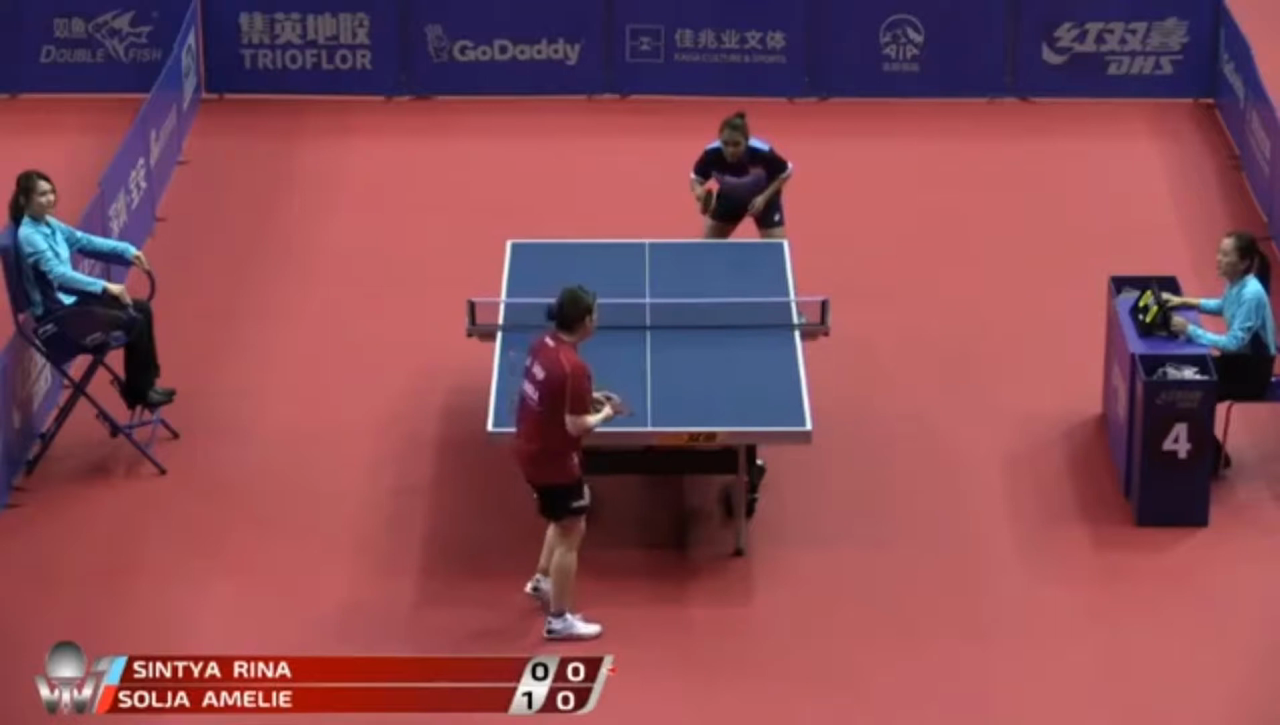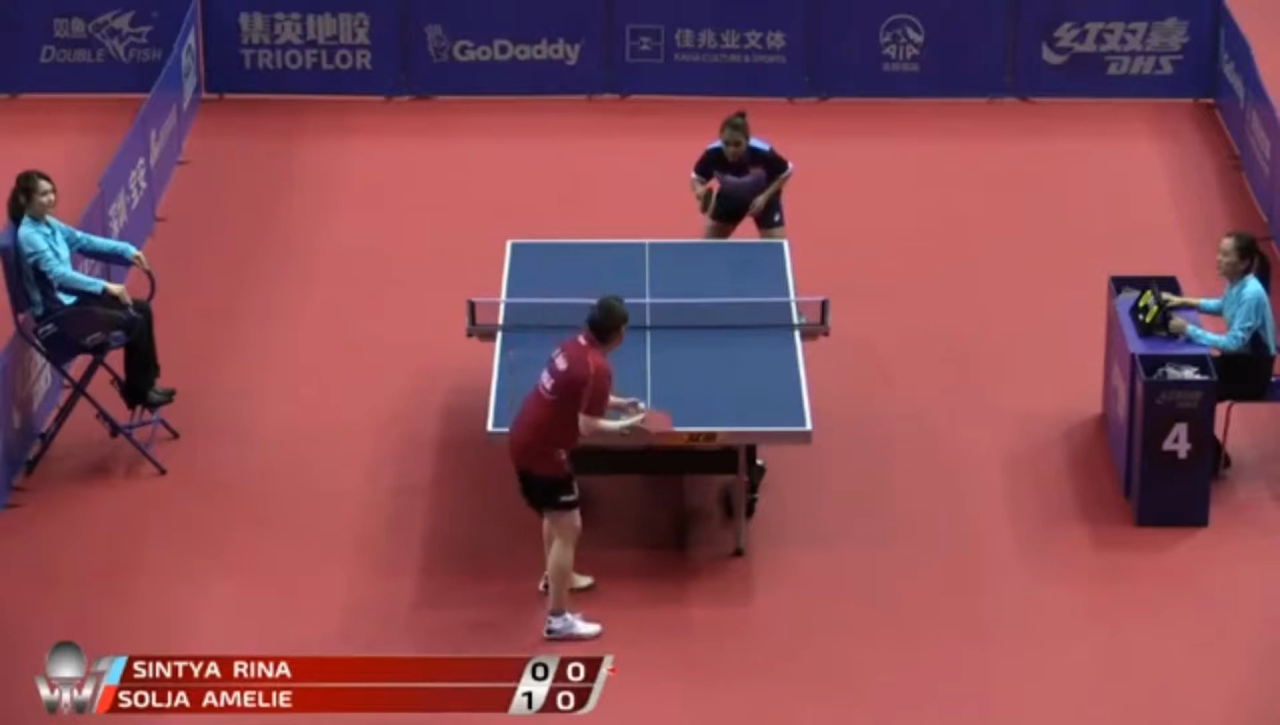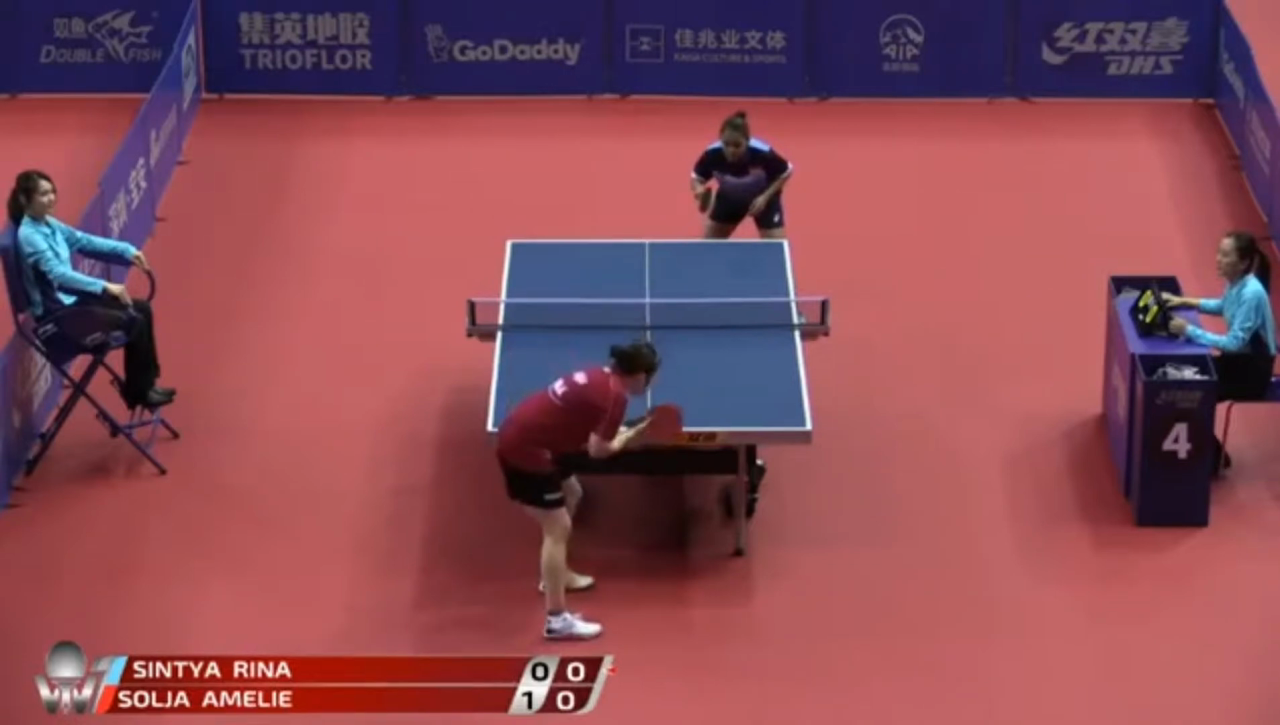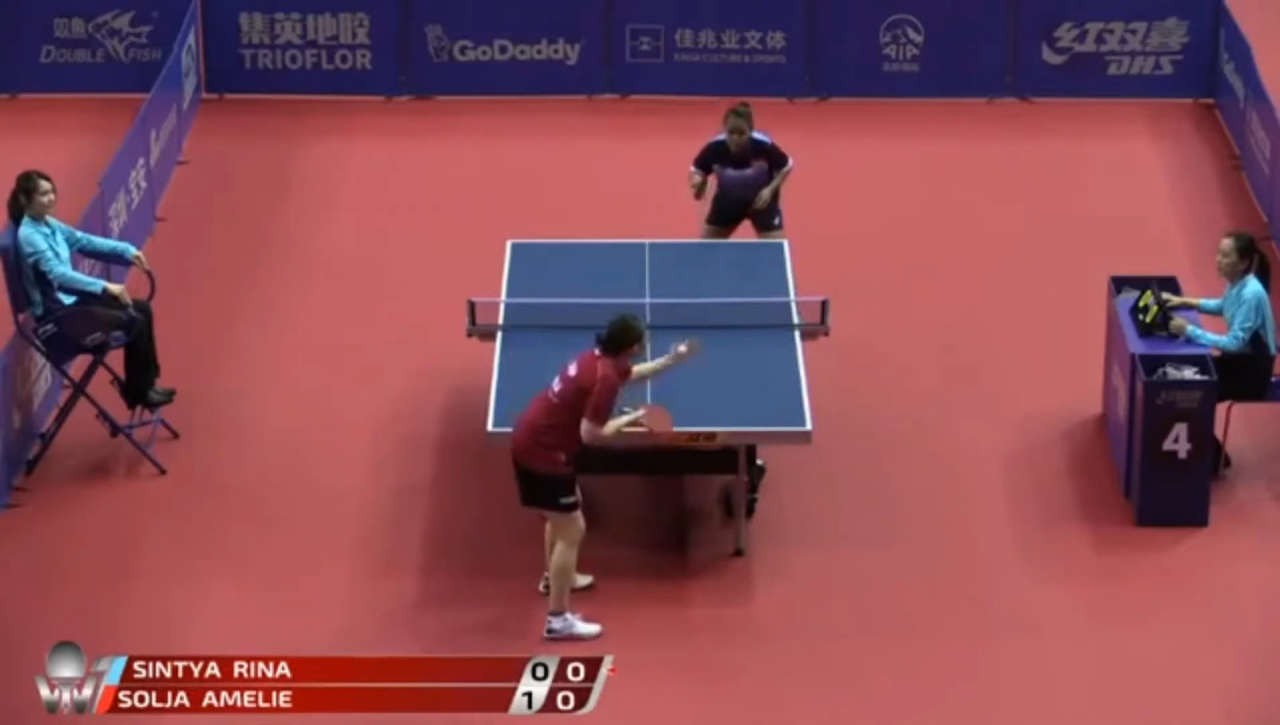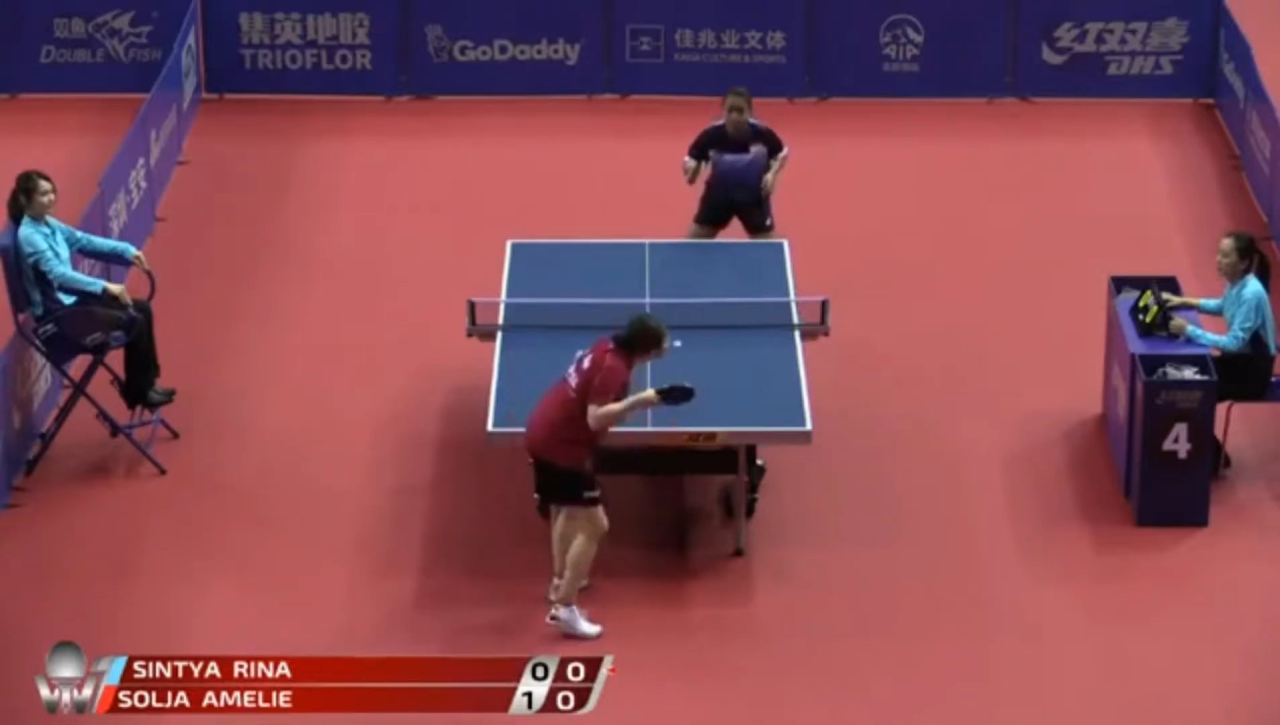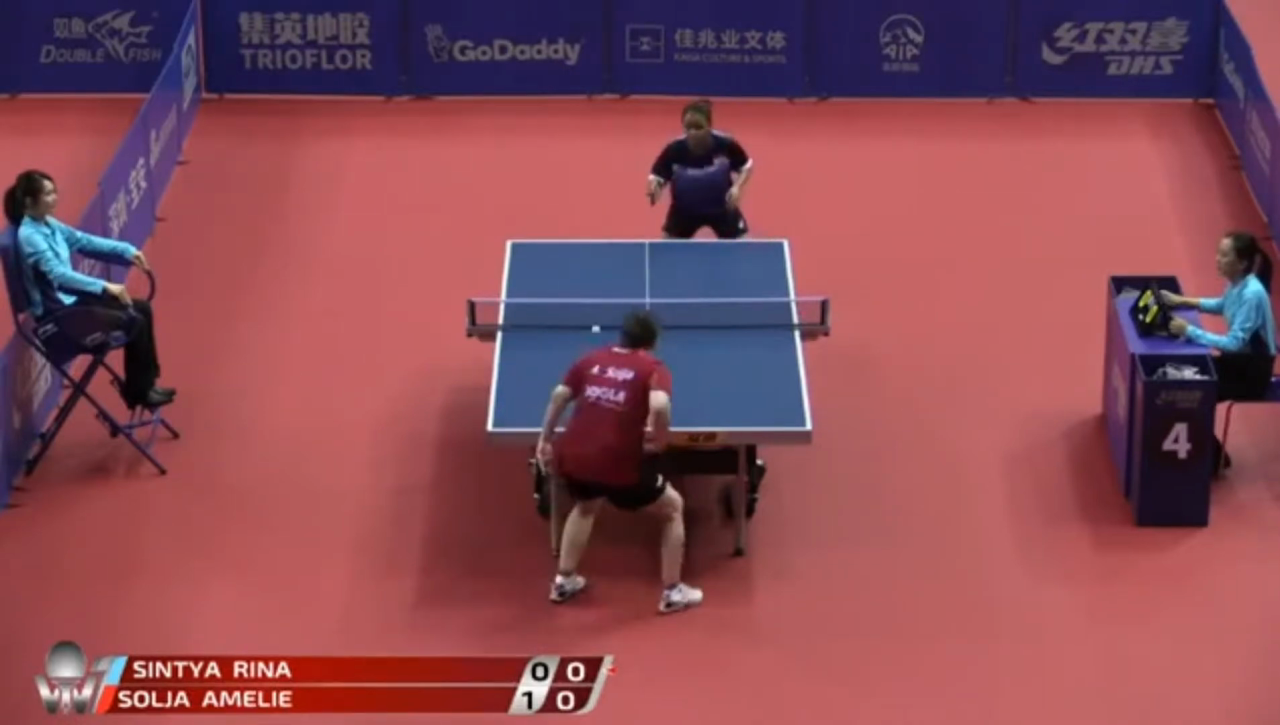
dt=0.4s
person 1, frame 1
left shoulder: (542, 345)
right shoulder: (573, 366)
right elbow: (576, 426)
left wrist: (589, 397)
right wrist: (606, 413)
left hip: (533, 449)
right hip: (553, 459)
left knee: (566, 519)
right knee: (571, 534)
left ankle: (543, 580)
right ankle: (559, 620)
person 1, frame 2
left shoulder: (574, 345)
right shoulder: (598, 368)
right elbow: (588, 426)
left wrist: (617, 403)
right wrist: (629, 423)
left hip: (527, 438)
right hip: (543, 450)
left knee: (556, 514)
right knee: (568, 529)
left ankle: (555, 576)
right ankle: (558, 620)
person 1, frame 3
left shoulder: (600, 376)
right shoulder: (615, 396)
right elbow: (599, 449)
left wrist: (629, 431)
right wrist: (633, 433)
left hip: (521, 434)
right hip: (525, 448)
left knee: (571, 494)
right knee: (558, 529)
left ankle: (556, 575)
right ankle: (557, 620)
person 1, frame 4
left shoulder: (596, 358)
right shoulder: (603, 378)
left elbow: (630, 373)
right elbow: (592, 435)
left wrist: (671, 359)
right wrist: (630, 419)
left hip: (532, 439)
right hip: (541, 451)
left knee: (560, 514)
right knee: (572, 531)
left ankle: (555, 576)
right ankle: (558, 620)
person 1, frame 5
left shoulder: (608, 347)
right shoulder: (613, 368)
left elbow: (580, 358)
right elbow: (596, 419)
right wrist: (637, 401)
left hip: (543, 433)
right hip: (561, 448)
left knee: (568, 511)
right knee: (593, 527)
left ankle: (561, 581)
right ankle: (564, 609)
person 1, frame 6
left shoulder: (590, 360)
right shoulder: (653, 368)
left elbow: (559, 397)
right elbow: (659, 407)
left wrist: (545, 440)
right wrist: (659, 440)
left hip: (574, 459)
right hip: (620, 466)
left knee: (585, 506)
right knee: (673, 510)
left ankle: (564, 581)
right ankle: (672, 592)
person 2, frame 1
left shoulder: (1251, 294)
right shoulder: (1236, 283)
left elbow: (1233, 343)
right elbow: (1222, 306)
left wrist: (1189, 330)
right wrist: (1185, 301)
left hip: (1254, 369)
right hip: (1239, 358)
left ankle: (1215, 456)
person 2, frame 2
left shoulder: (1251, 294)
right shoulder: (1237, 283)
left elbow: (1233, 343)
right elbow: (1222, 306)
left wrist: (1189, 330)
right wrist: (1184, 301)
left hip: (1254, 369)
right hip: (1239, 358)
left ankle: (1215, 456)
person 2, frame 3
left shoulder: (1251, 294)
right shoulder: (1236, 283)
left elbow: (1233, 343)
right elbow: (1222, 306)
left wrist: (1189, 330)
right wrist: (1184, 301)
left hip: (1254, 369)
right hip: (1240, 357)
left ankle: (1215, 456)
person 2, frame 4
left shoulder: (1251, 294)
right shoulder: (1237, 284)
left elbow: (1233, 343)
right elbow: (1222, 306)
left wrist: (1189, 330)
right wrist: (1184, 301)
left hip: (1254, 369)
right hip: (1240, 358)
left ankle: (1215, 456)
person 2, frame 5
left shoulder: (1251, 294)
right shoulder: (1236, 284)
left elbow: (1233, 343)
right elbow: (1222, 306)
left wrist: (1189, 330)
right wrist: (1184, 301)
left hip: (1254, 369)
right hip: (1240, 358)
left ankle: (1215, 456)
person 2, frame 6
left shoulder: (1252, 294)
right shoulder: (1237, 284)
left elbow: (1234, 343)
right elbow: (1222, 305)
left wrist: (1189, 331)
right wrist: (1183, 301)
left hip: (1254, 370)
right hip: (1240, 358)
left ankle: (1214, 456)
person 3, frame 1
left shoulder: (49, 224)
right shoulder: (28, 236)
left elbow: (85, 241)
right elbow: (58, 274)
left wrist: (127, 250)
right wrist: (104, 286)
left hip: (72, 296)
right hip: (56, 310)
left knee: (142, 309)
right knee: (134, 322)
left ankle: (145, 382)
right ankle: (138, 391)
person 3, frame 2
left shoulder: (48, 223)
right shoulder: (28, 236)
left elbow: (85, 240)
right elbow: (58, 273)
left wrist: (126, 250)
right wrist: (104, 286)
left hip: (71, 296)
right hip: (56, 310)
left knee: (142, 310)
right knee: (134, 323)
left ankle: (146, 382)
right ankle: (138, 392)
person 3, frame 3
left shoulder: (48, 223)
right shoulder: (28, 235)
left elbow: (85, 240)
right elbow: (58, 274)
left wrist: (126, 250)
right wrist: (104, 286)
left hip: (72, 296)
right hip: (56, 310)
left knee: (142, 309)
right knee: (134, 322)
left ankle: (145, 382)
right ankle: (138, 392)
person 3, frame 4
left shoulder: (48, 223)
right shoulder: (28, 236)
left elbow: (85, 241)
right elbow: (58, 273)
left wrist: (126, 250)
right wrist: (104, 286)
left hip: (71, 296)
right hip: (56, 310)
left knee: (142, 310)
right knee: (134, 322)
left ankle: (146, 382)
right ankle: (138, 392)
person 3, frame 5
left shoulder: (48, 223)
right shoulder: (28, 236)
left elbow: (85, 241)
right elbow: (58, 274)
left wrist: (126, 250)
right wrist: (104, 286)
left hip: (71, 296)
right hip: (56, 310)
left knee: (142, 309)
right knee: (134, 322)
left ankle: (145, 382)
right ankle: (138, 392)
person 3, frame 6
left shoulder: (48, 223)
right shoulder: (29, 236)
left elbow: (84, 241)
right elbow: (58, 274)
left wrist: (126, 250)
right wrist: (105, 286)
left hip: (72, 296)
right hip: (56, 310)
left knee: (142, 310)
right knee: (134, 323)
left ankle: (145, 382)
right ankle: (139, 392)
